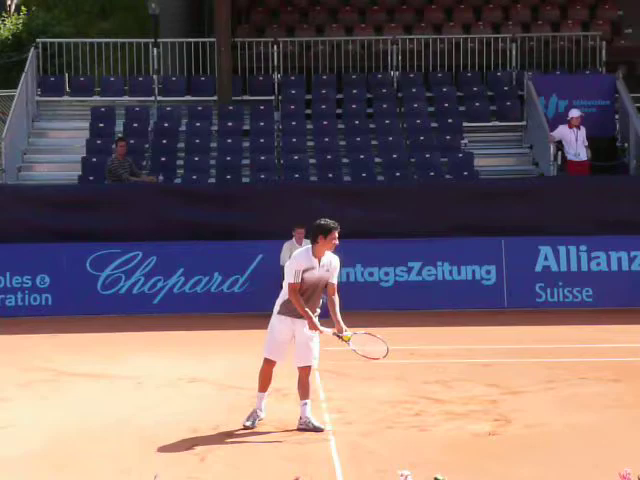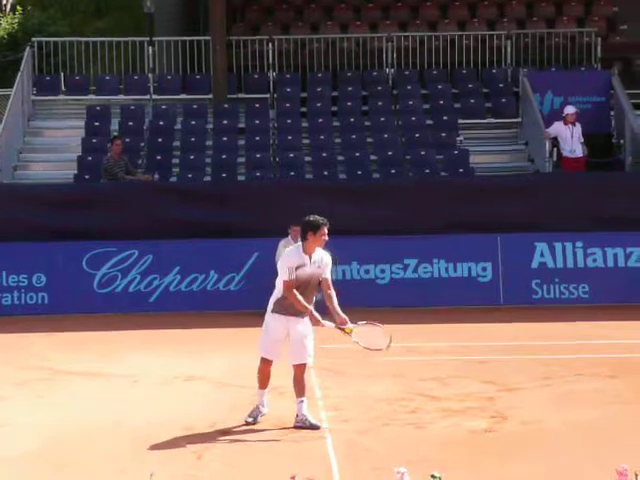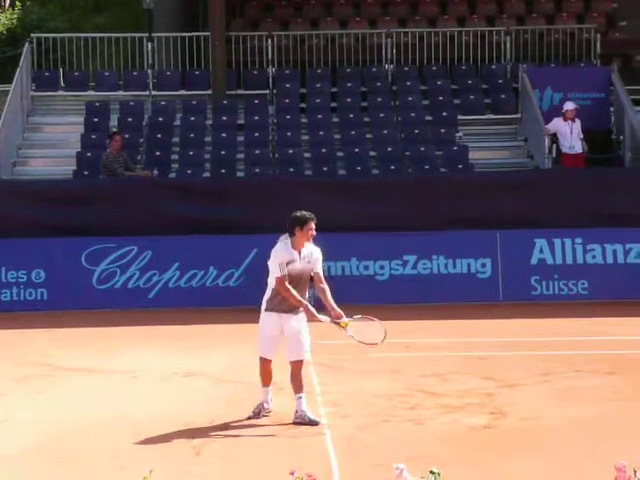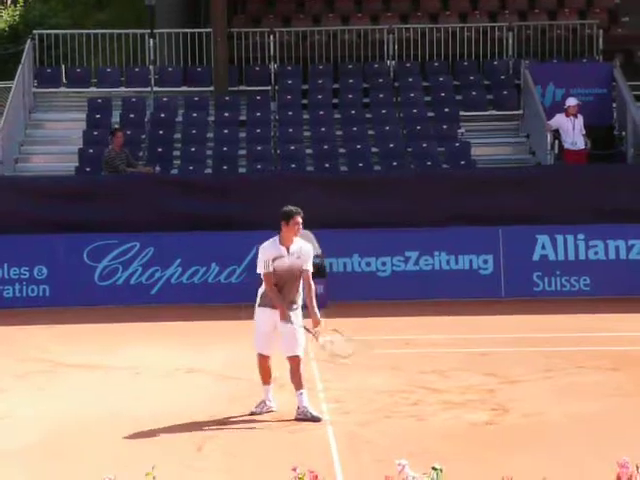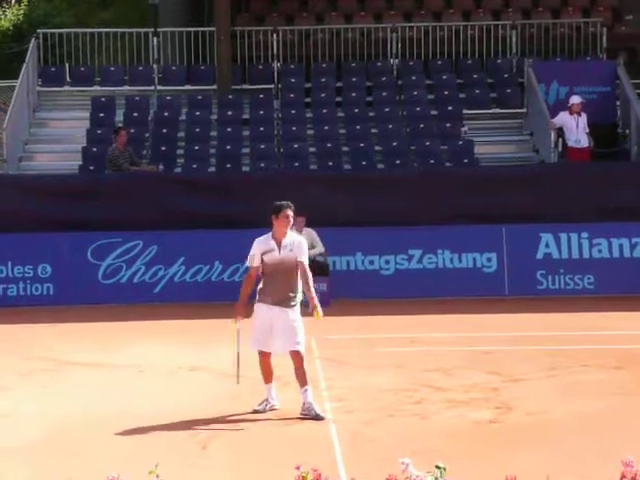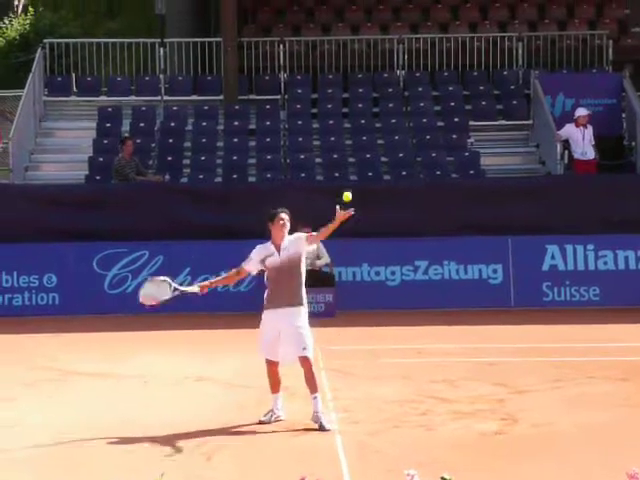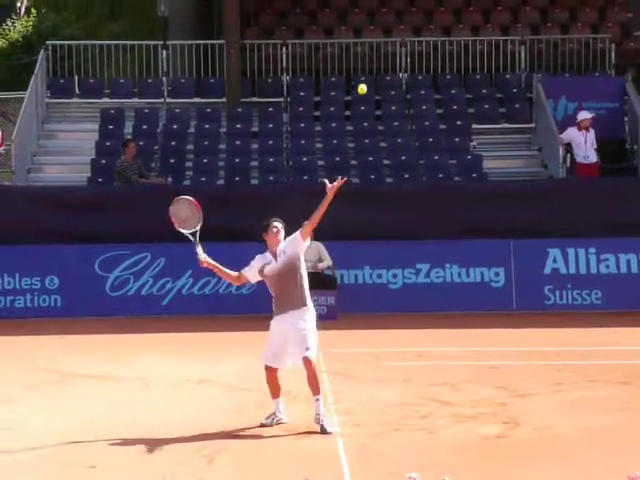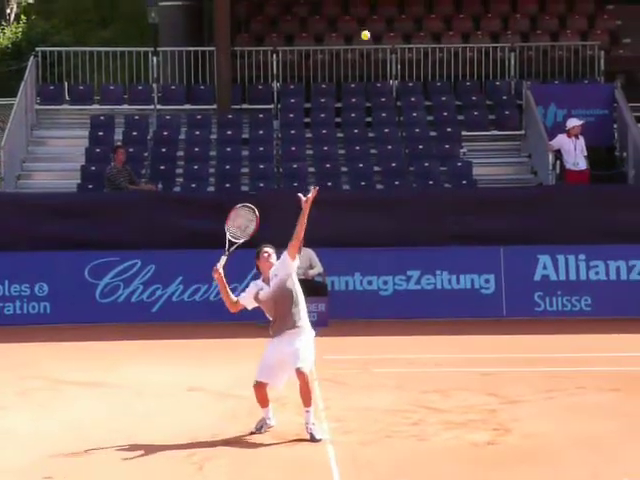
dt=0.2s
person 1, frame 1
left shoulder: (333, 262)
right shoulder: (299, 258)
left elbow: (332, 294)
right elbow: (293, 293)
left wrist: (338, 321)
right wrist: (310, 318)
left hip: (309, 321)
right hip: (284, 316)
left knee: (305, 369)
right knee: (268, 362)
left ankle: (305, 417)
right ankle: (259, 409)
person 1, frame 2
left shoulder: (324, 258)
right shoulder: (290, 256)
left elbow: (327, 289)
right elbow: (289, 291)
left wrist: (338, 314)
right wrist: (311, 311)
left hip: (303, 319)
right hip: (278, 315)
left knee: (300, 366)
right knee: (265, 362)
left ankle: (302, 414)
right ankle: (261, 405)
person 1, frame 3
left shoulder: (314, 253)
right shoulder: (279, 252)
left elbow: (320, 283)
right elbow: (283, 287)
left wrist: (332, 307)
right wrist: (306, 306)
left hip: (298, 315)
right hip: (272, 312)
left knee: (297, 363)
right knee: (265, 361)
left ankle: (301, 411)
right ankle: (266, 402)
person 1, frame 4
left shoulder: (305, 248)
right shoulder: (267, 249)
left elbow: (308, 282)
right elbow: (269, 284)
left wrist: (314, 310)
right wrist: (281, 309)
left hip: (293, 311)
right hip: (269, 310)
left knee: (295, 358)
right knee: (263, 357)
left ankle: (302, 407)
right ankle: (268, 400)
person 1, frame 5
left shoulder: (298, 242)
right shoulder: (260, 244)
left elbow: (305, 272)
right elbow: (251, 277)
left wrist: (312, 298)
right wrist: (241, 304)
left hip: (289, 308)
right hip: (264, 306)
left knee: (297, 354)
right knee: (264, 354)
left ankle: (308, 403)
right ankle: (271, 398)
person 1, frame 6
left shoulder: (297, 240)
right shoulder: (260, 252)
left elbow: (319, 235)
right elbow: (239, 273)
left wrist: (338, 220)
right wrist: (211, 282)
left hip: (296, 313)
right hip: (272, 314)
left knee: (306, 360)
right knee: (271, 363)
left ankle: (317, 412)
right ankle: (277, 408)
person 1, frame 7
left shoulder: (293, 244)
right shoulder: (260, 261)
left elbow: (312, 222)
right elbow: (237, 279)
left wrist: (329, 195)
right wrist: (212, 265)
left hip: (302, 316)
right hip: (280, 319)
left knee: (309, 362)
right knee: (270, 369)
left ankle: (319, 414)
right ankle: (278, 412)
person 1, frame 8
left shoulder: (285, 267)
right shoulder: (255, 289)
left elbow: (297, 239)
right elbow: (232, 306)
left wrist: (306, 208)
right wrist: (221, 281)
left hip: (300, 335)
right hip: (278, 340)
left knee: (303, 375)
right knee: (259, 385)
left ankle: (310, 423)
right ankle: (267, 418)
